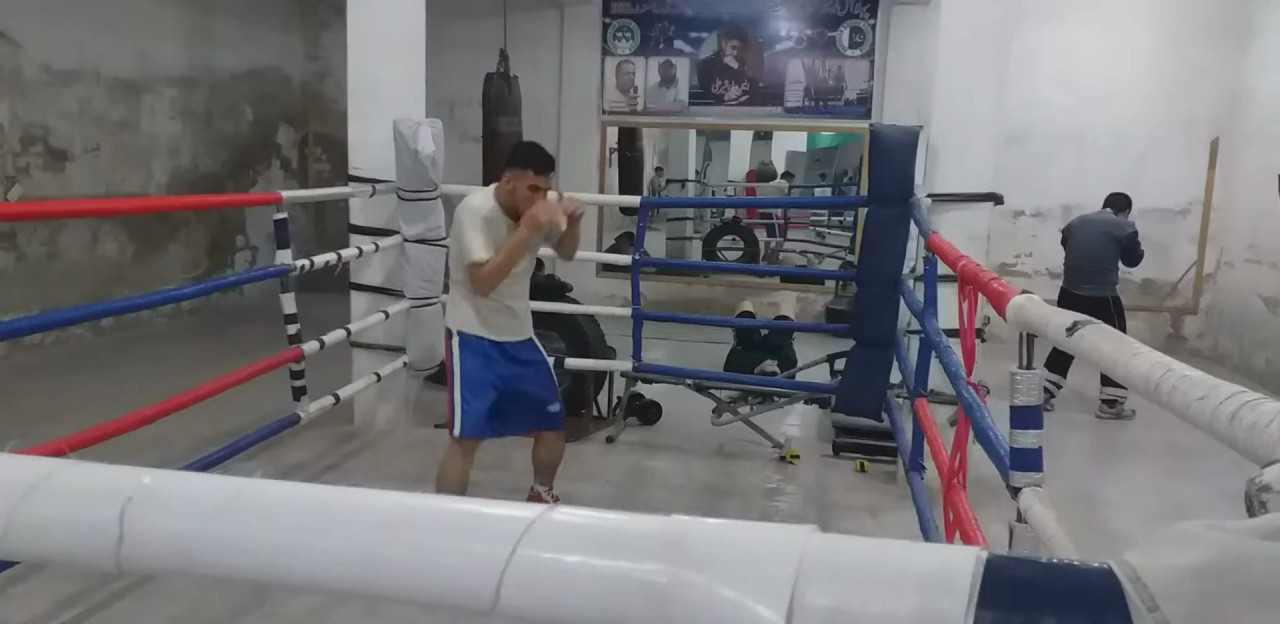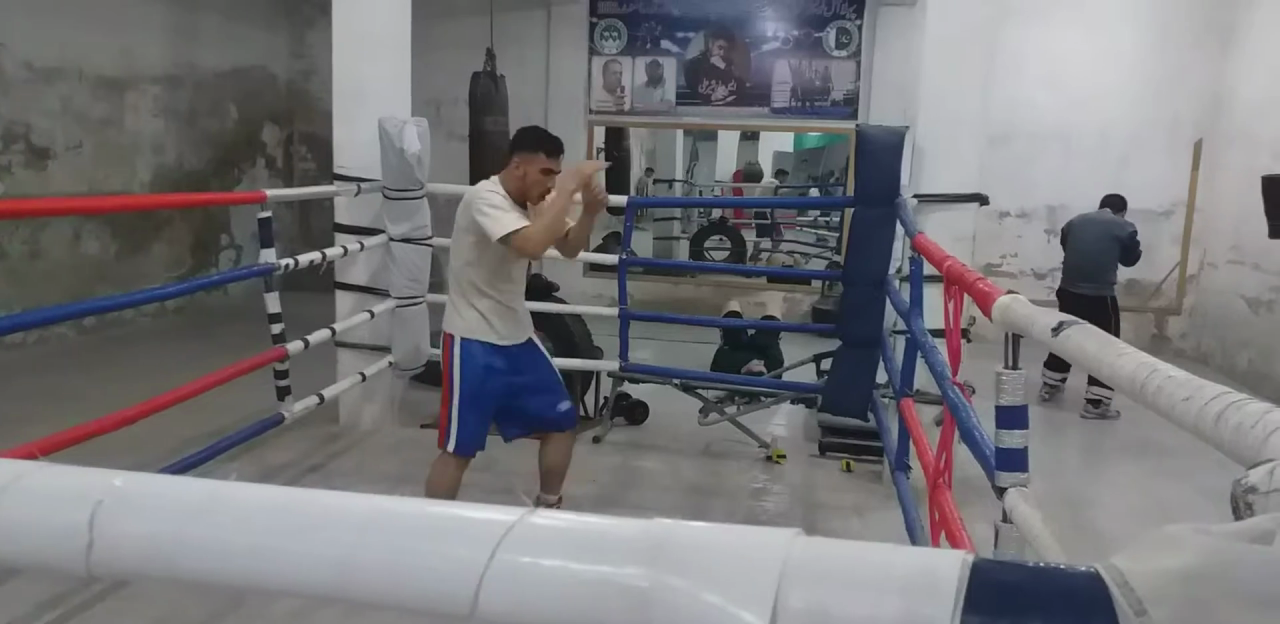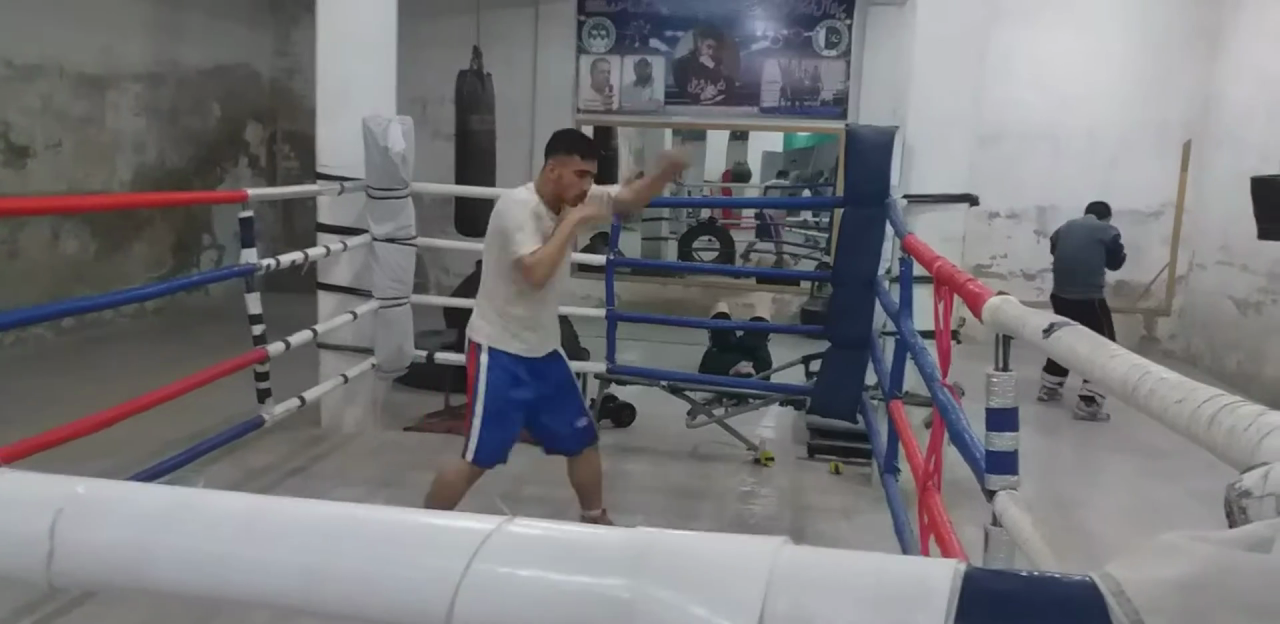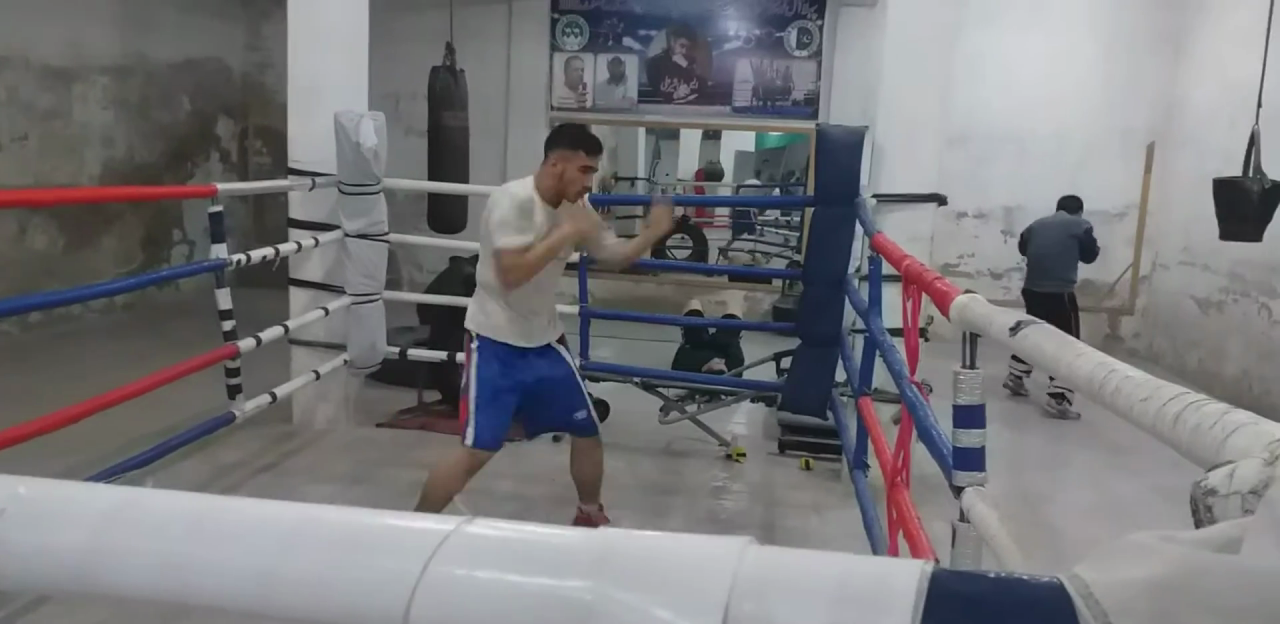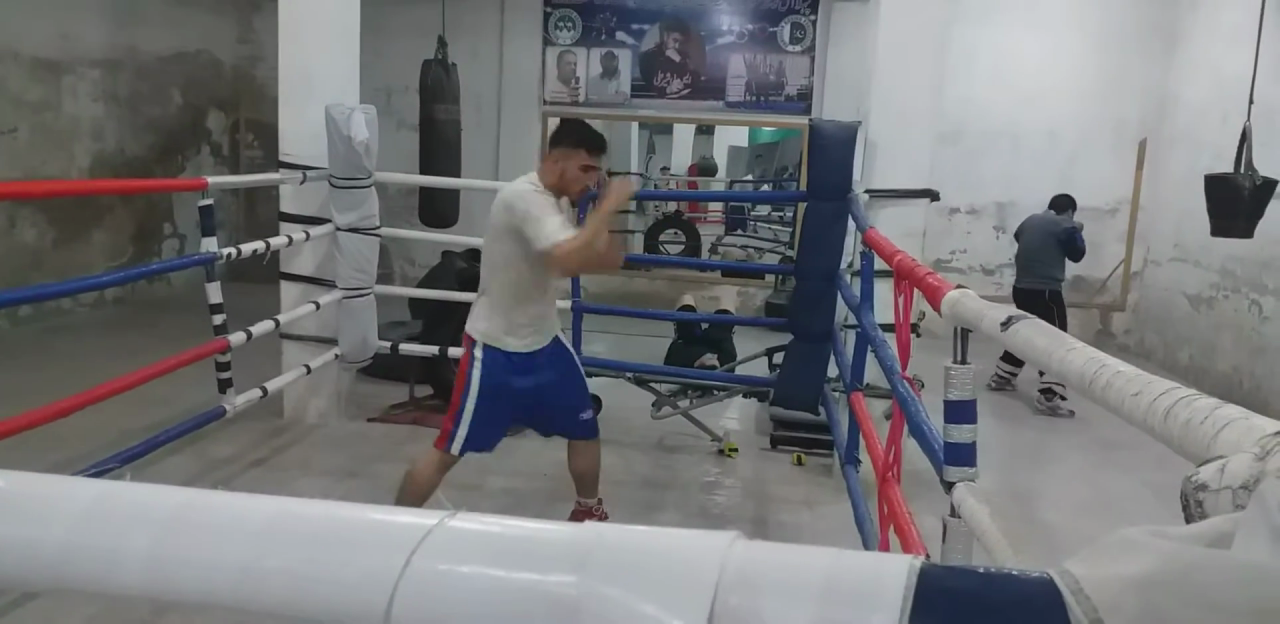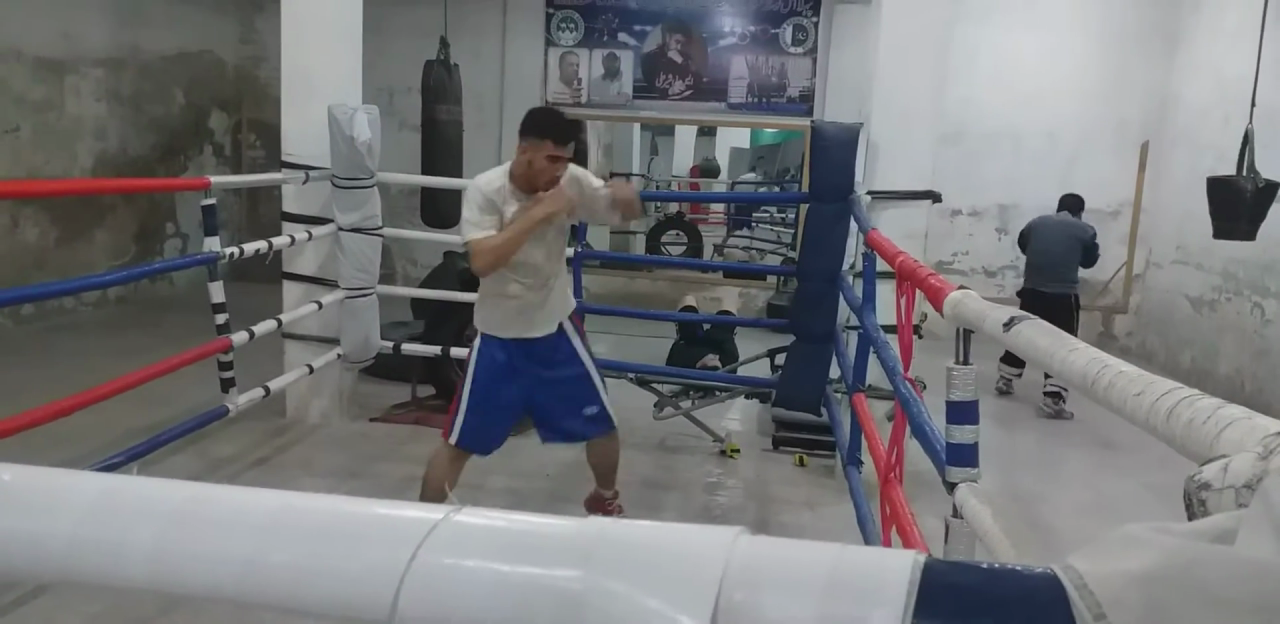
dt=0.3s
person 1, frame 1
left shoulder: (536, 207)
right shoulder: (475, 209)
left elbow: (567, 252)
right elbow: (484, 282)
left wrist: (571, 223)
right wrist: (528, 231)
left hip: (519, 336)
right hip: (473, 336)
left knee: (553, 422)
right knee: (466, 438)
left ankle: (541, 492)
person 1, frame 2
left shoulder: (537, 197)
right shoulder: (484, 199)
left elbow: (569, 248)
right elbow: (531, 246)
left wrist: (590, 210)
right wrist: (569, 189)
left hip: (518, 337)
right hip: (473, 340)
left knee: (562, 423)
right knee: (459, 449)
left ankle: (548, 507)
person 1, frame 3
left shoulder: (579, 199)
right shoulder: (518, 206)
left elbow: (630, 201)
right elbow: (538, 274)
left wrist: (663, 170)
right wrist: (575, 222)
left hip: (543, 349)
right hip: (499, 351)
left knee: (583, 442)
right knee: (476, 460)
left ankle: (596, 524)
person 1, frame 4
left shoulder: (574, 208)
right shoulder: (512, 200)
left elbow: (616, 255)
right elbow: (512, 274)
left wrist: (652, 234)
right wrist: (564, 236)
left hip: (544, 341)
right hip: (494, 342)
left knee: (587, 432)
right knee: (475, 452)
left ankle: (590, 516)
person 1, frame 5
left shoulder: (547, 195)
right shoulder: (528, 198)
right elbow: (568, 260)
left wrist: (604, 255)
right wrist: (609, 207)
left hip: (543, 340)
right hip: (495, 345)
left knee: (584, 430)
right knee: (449, 449)
left ankle: (588, 510)
person 1, frame 6
left shoulder: (573, 181)
right shoulder: (484, 190)
left elbow: (628, 211)
right elbow: (481, 262)
left wrist: (624, 198)
right wrist: (535, 213)
left hip: (555, 330)
right hip: (499, 337)
left knee: (602, 428)
right knee: (458, 445)
left ankle: (605, 500)
person 2, frame 1
left shoulder: (1077, 222)
right shoulder: (1125, 228)
left elbow: (1066, 246)
right elbow: (1133, 260)
left hip: (1070, 293)
right hip: (1103, 297)
left ankle: (1044, 391)
right ankle: (1111, 404)
person 2, frame 2
left shoulder: (1076, 221)
right shoulder: (1124, 228)
left elbow: (1065, 245)
right elbow: (1131, 259)
left hip: (1069, 291)
right hip: (1100, 296)
left ankle: (1050, 385)
right ankle: (1096, 403)
person 2, frame 3
left shoulder: (1065, 228)
right shoulder: (1108, 231)
left elbow: (1055, 250)
right elbow: (1116, 262)
left hip: (1061, 296)
right hip: (1089, 299)
left ankle: (1049, 388)
right ankle: (1088, 402)
person 2, frame 4
left shoulder: (1038, 224)
right shoulder: (1081, 226)
left elbow: (1023, 248)
right elbow: (1089, 255)
left hip: (1032, 290)
right hip: (1059, 294)
left ankle: (1015, 378)
right ankle: (1058, 400)
person 2, frame 5
left shoulder: (1030, 221)
right shoulder: (1065, 226)
right elbow: (1076, 254)
right wrist: (1076, 232)
left hip: (1022, 289)
right hip: (1046, 292)
left ankle: (1001, 377)
right ankle: (1048, 396)
person 2, frame 6
left shoulder: (1037, 223)
right shoulder: (1085, 230)
left elbow: (1023, 245)
right elbow: (1089, 261)
left hip: (1032, 291)
right hip: (1063, 296)
left ankle: (1005, 380)
right ankle: (1053, 399)
